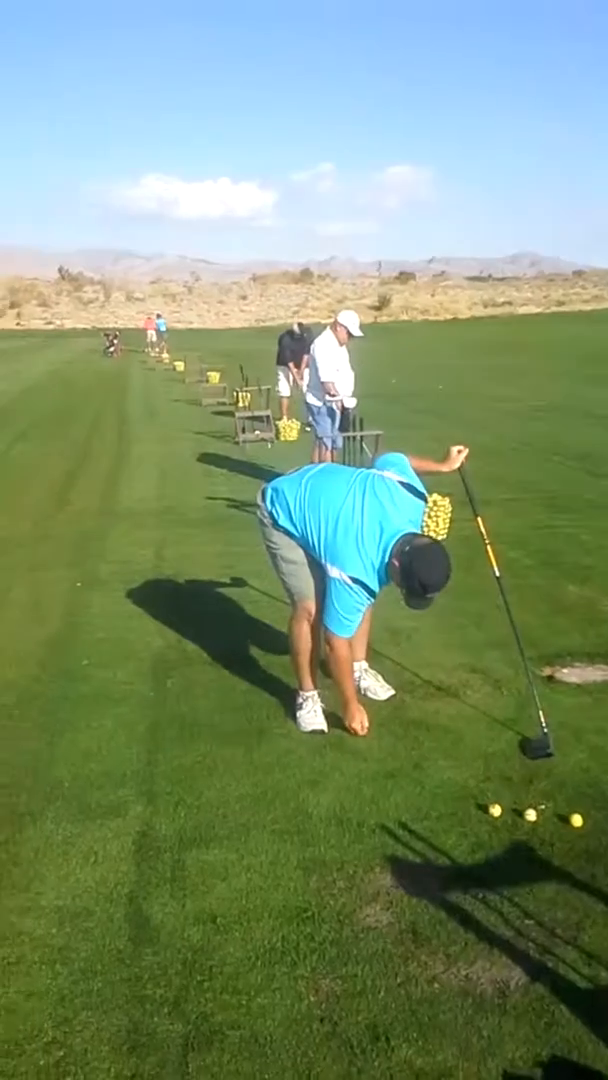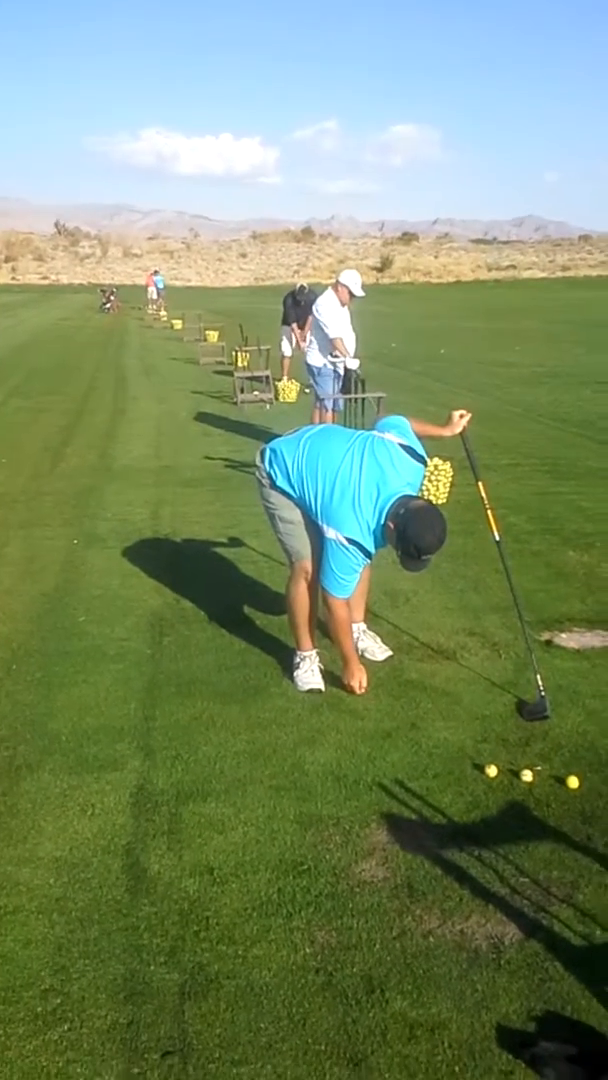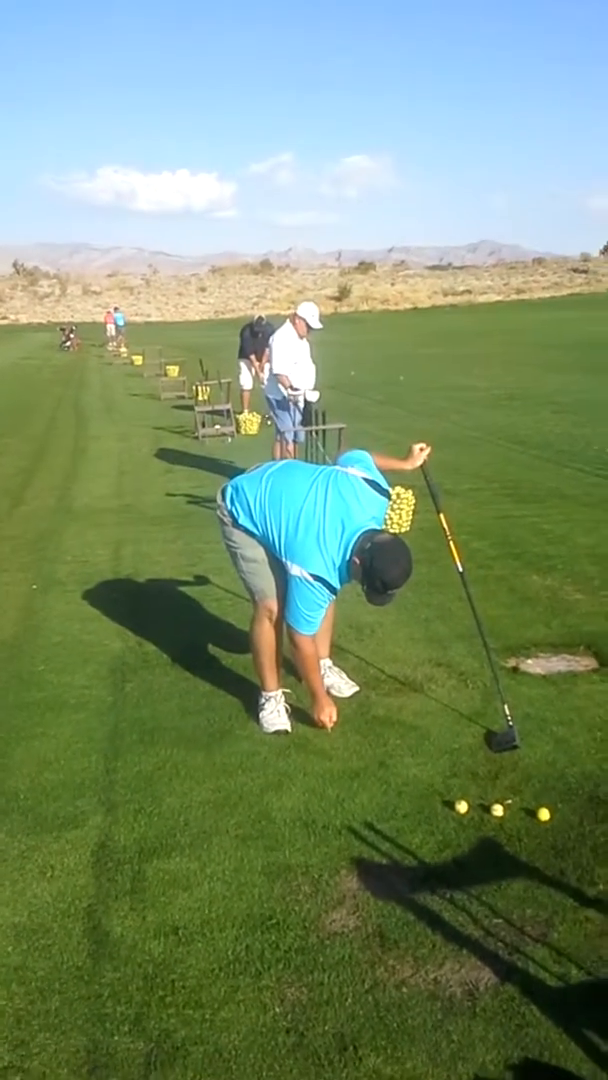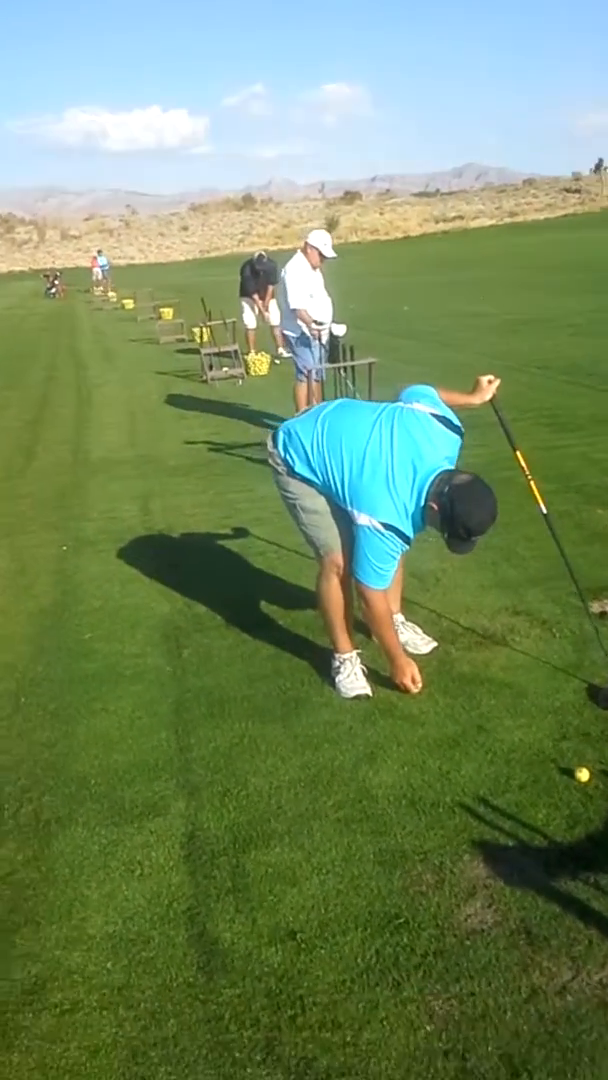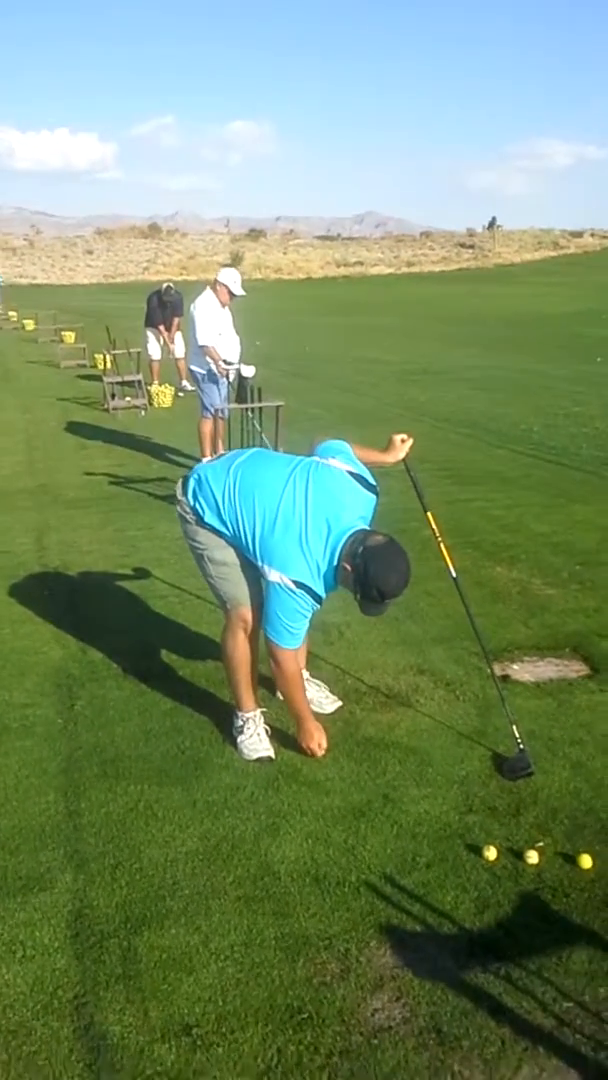
dt=1s
person 1, frame 1
left shoulder: (414, 498)
right shoulder: (355, 573)
left elbow: (391, 459)
right elbow: (336, 641)
left wrist: (443, 465)
right wrist: (350, 706)
left hip: (318, 486)
right hip: (283, 513)
left knee: (360, 599)
right knee: (310, 607)
left ankle: (358, 668)
right ankle: (307, 695)
person 1, frame 2
left shoulder: (413, 462)
right shoulder: (350, 533)
left elbow: (391, 422)
right elbow: (335, 602)
left wrist: (444, 430)
right wrist: (351, 664)
right hip: (280, 473)
left knee: (360, 558)
right knee: (307, 567)
left ankle: (357, 629)
right ankle: (305, 656)
person 1, frame 3
left shoulder: (376, 495)
right shoulder: (315, 570)
left elbow: (354, 456)
right elbow: (301, 639)
left wrist: (406, 463)
right wrist: (320, 699)
left hip: (278, 482)
right hip: (242, 512)
left knee: (324, 595)
right knee: (271, 606)
left ankle: (323, 666)
right ankle: (270, 696)
person 1, frame 4
left shoulder: (448, 432)
right shoulder: (387, 518)
left elbow: (418, 392)
right elbow: (371, 595)
left wrist: (473, 397)
right wrist: (398, 662)
right hip: (297, 458)
right knee: (338, 560)
left ankle: (394, 620)
right ankle: (344, 658)
person 1, frame 5
left shoulder: (363, 490)
right shoulder: (299, 576)
left elbow: (332, 447)
right elbow: (281, 655)
left wrist: (387, 455)
right wrist: (305, 724)
right hip: (206, 506)
right knee: (246, 615)
left ankle: (300, 679)
right ankle: (247, 717)
